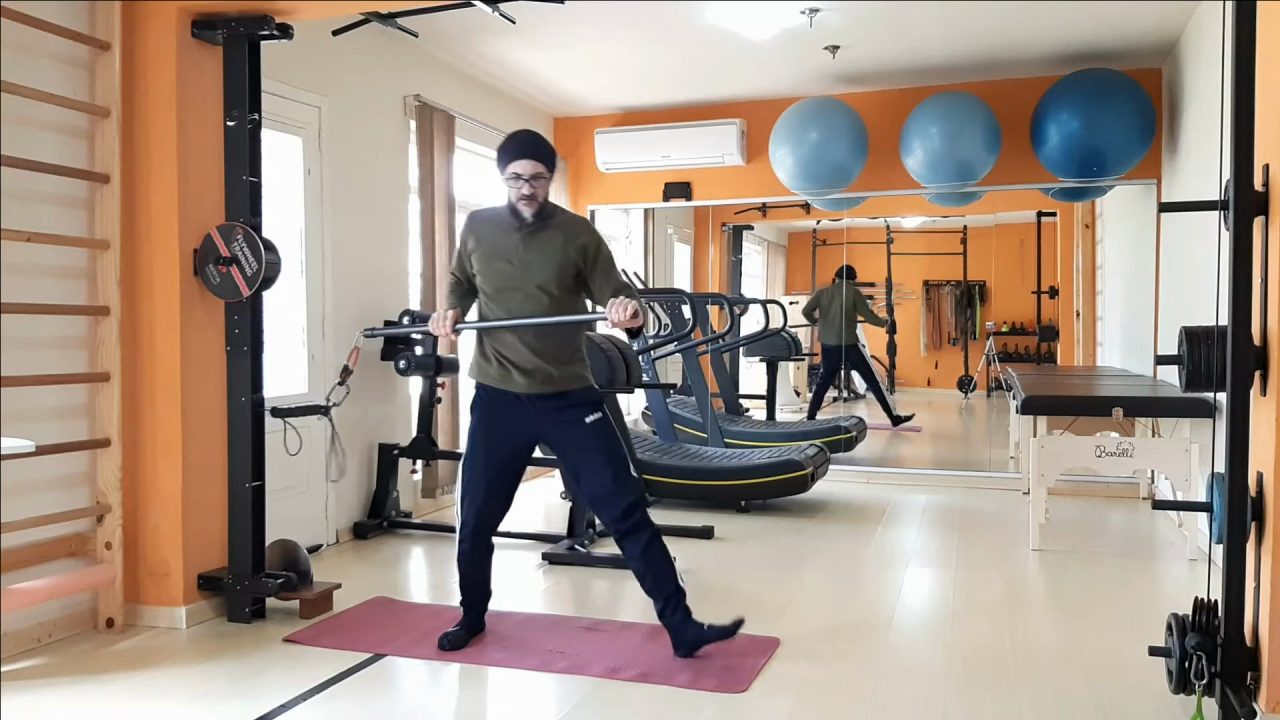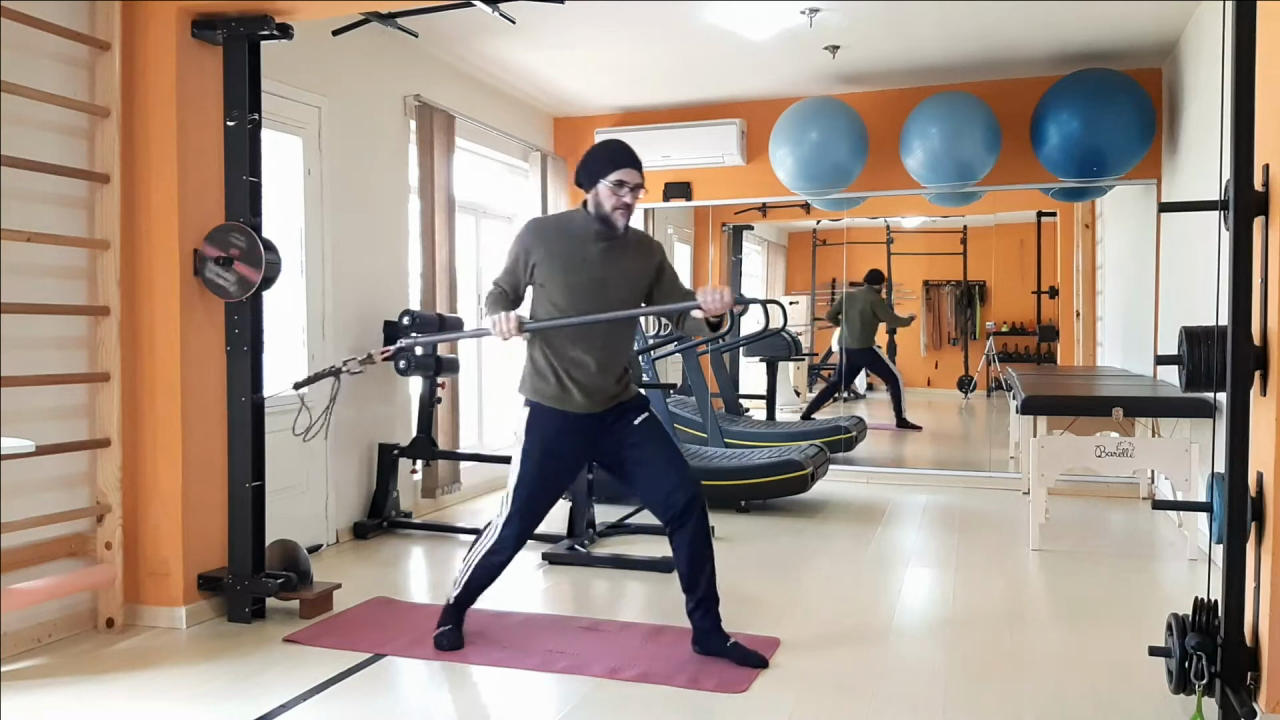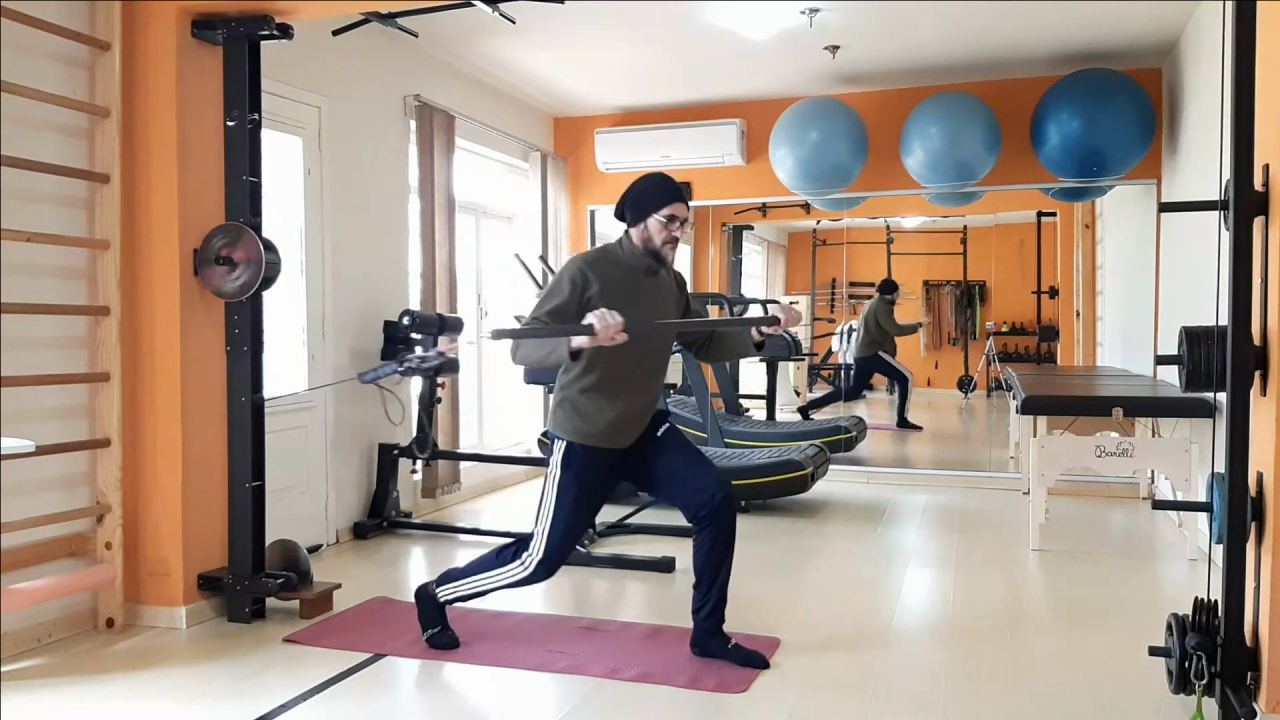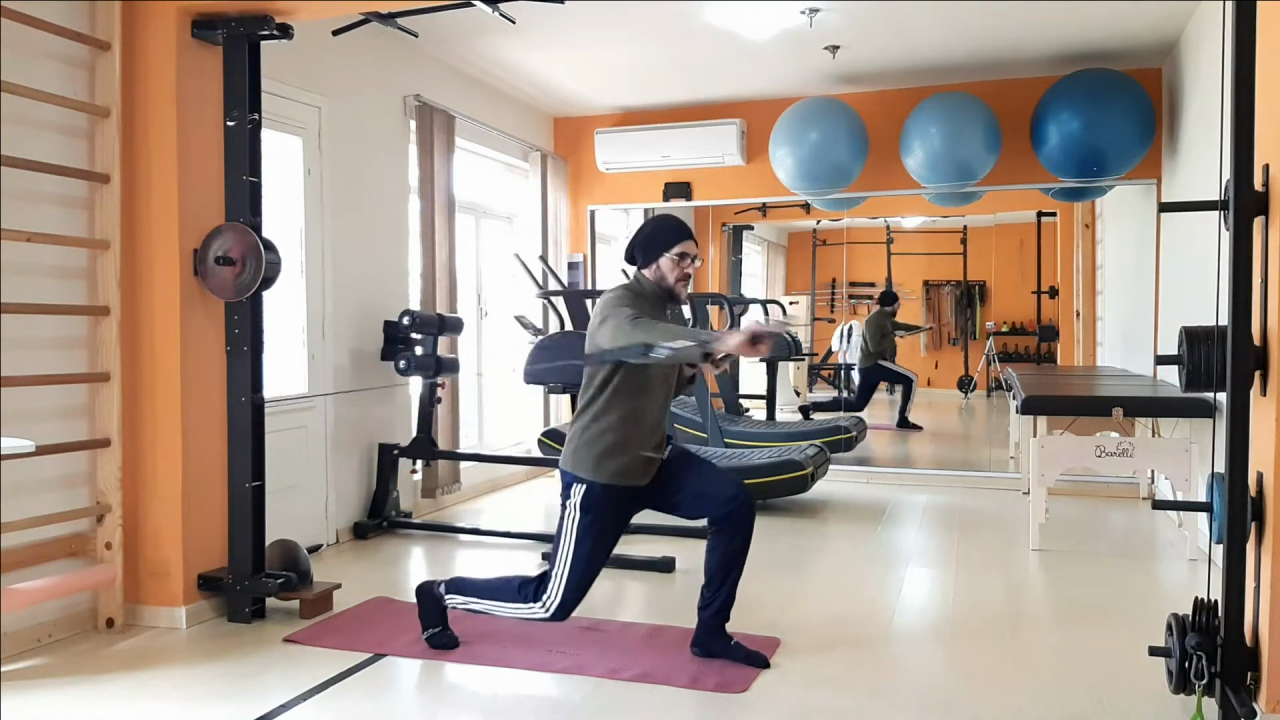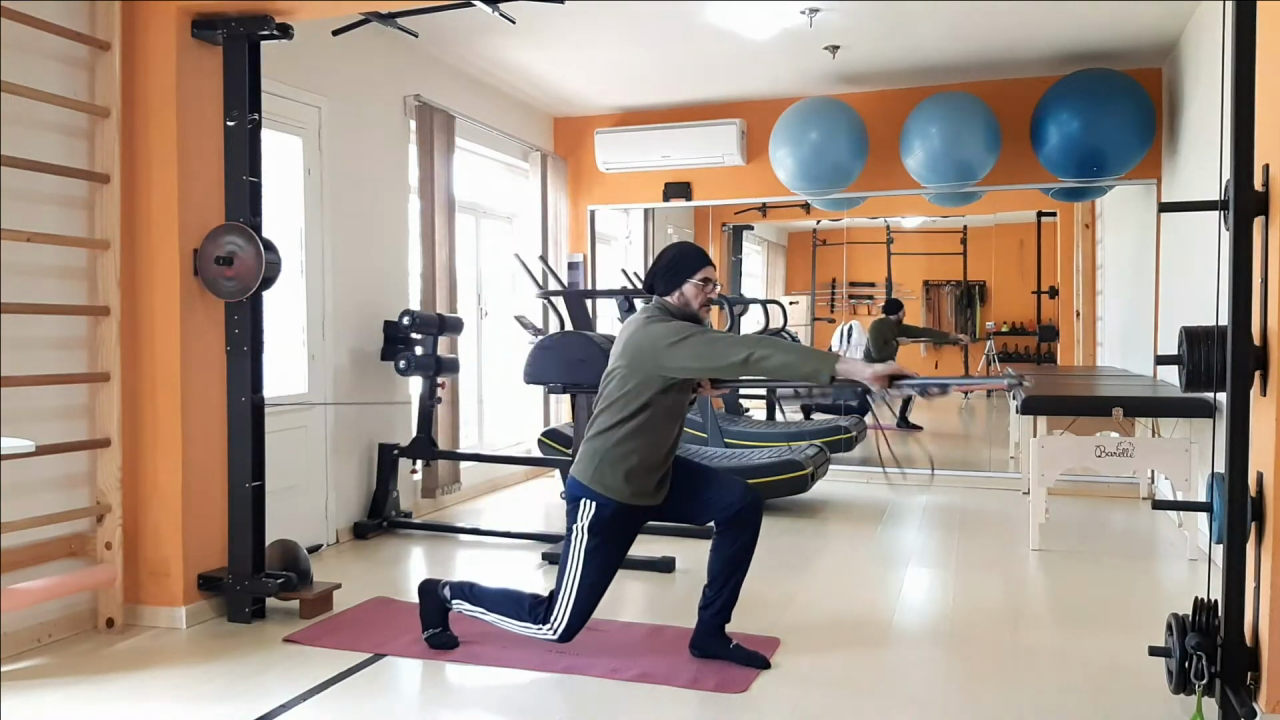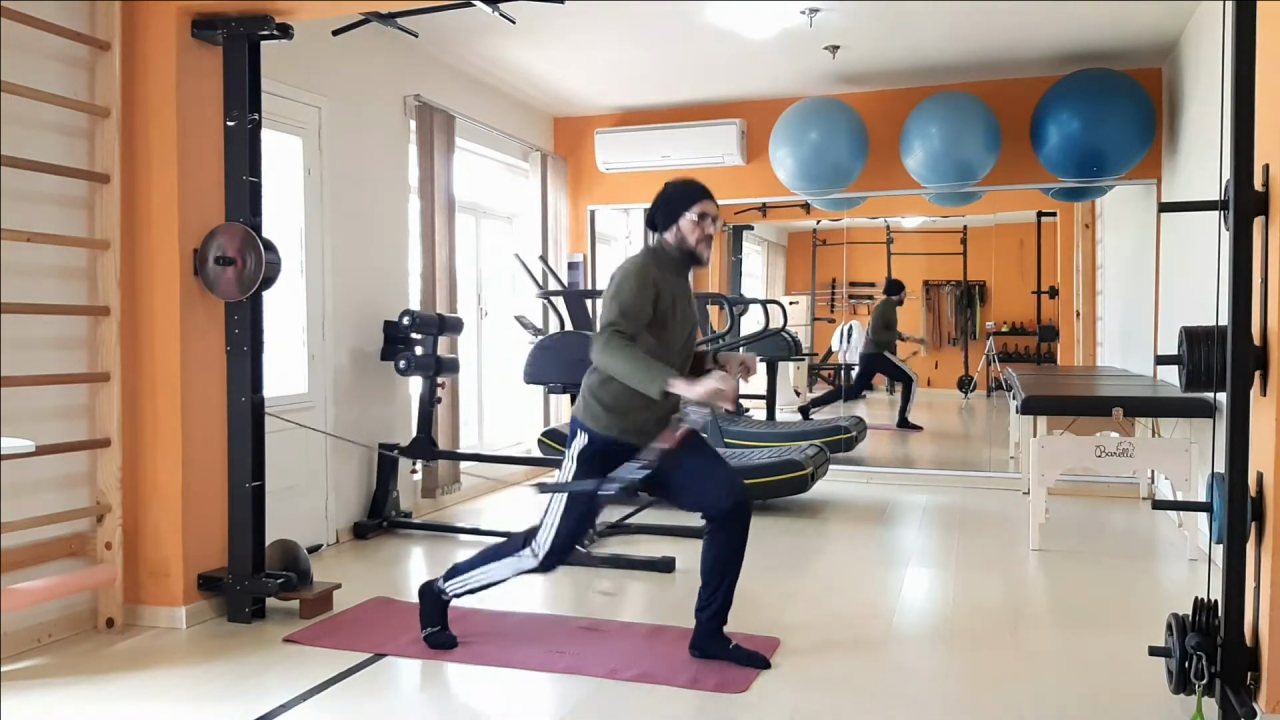
dt=0.5s
person 1, frame 1
left shoulder: (578, 234)
right shoulder: (477, 227)
left elbow: (616, 294)
right elbow: (462, 282)
left wrist: (629, 312)
right wrist: (451, 311)
left hip: (568, 395)
right hip: (498, 396)
left knee: (624, 507)
right knee: (476, 516)
left ankle: (682, 627)
right ankle: (472, 616)
person 1, frame 2
left shoulder: (647, 251)
right shoulder: (542, 235)
left elbow: (681, 317)
right elbow: (500, 294)
left wrist: (707, 311)
right wrist: (501, 318)
left hip: (619, 406)
right hip: (553, 410)
left knee: (686, 503)
right knee: (515, 523)
left ankle: (708, 631)
right ankle: (455, 607)
person 1, frame 3
left shoulder: (670, 283)
right shoulder: (587, 270)
left elbow: (705, 345)
right elbow: (523, 346)
left wrist: (761, 332)
right wrist: (581, 341)
left hip: (645, 429)
right hip: (584, 438)
left knee: (716, 502)
right knee: (541, 559)
left ankle: (709, 634)
right ankle: (436, 594)
person 1, frame 4
left shoulder: (665, 308)
right shoulder: (619, 303)
right elbow: (628, 337)
left wrist: (697, 369)
right wrist: (716, 342)
left hip: (653, 457)
right hip: (599, 472)
left knee: (734, 504)
right knee: (553, 602)
left ankle: (711, 634)
right ankle: (442, 594)
person 1, frame 5
left shoulder: (666, 328)
right shoulder: (657, 334)
right elbow: (744, 352)
left wrist: (694, 388)
right wrist: (850, 367)
left hip: (654, 473)
right hip: (604, 490)
left knee: (742, 506)
right knee: (559, 624)
left ankle: (710, 634)
right ankle: (445, 594)
person 1, frame 6
left shoulder: (681, 279)
right shoulder: (640, 274)
right elbow: (609, 347)
left wrist: (717, 362)
right wrist: (685, 386)
left hip: (661, 429)
right hip: (603, 434)
left knee: (732, 503)
right knee: (547, 549)
left ankle: (709, 636)
right ankle: (438, 593)
